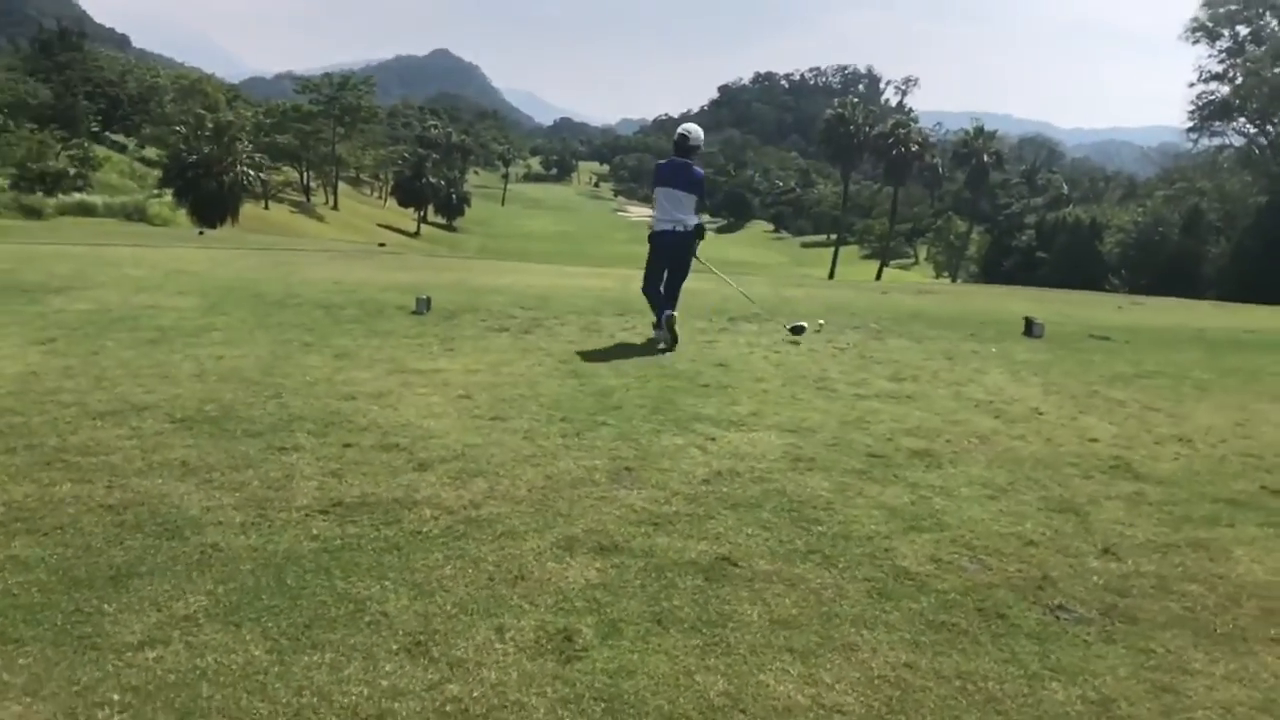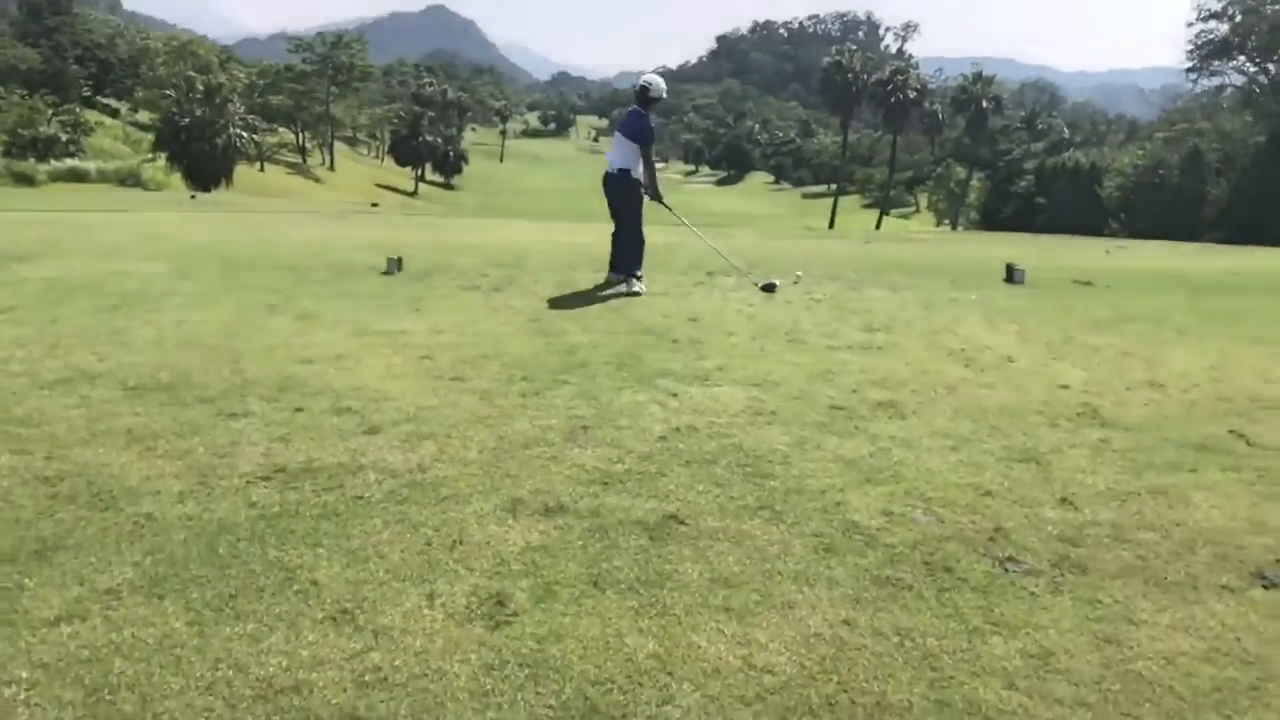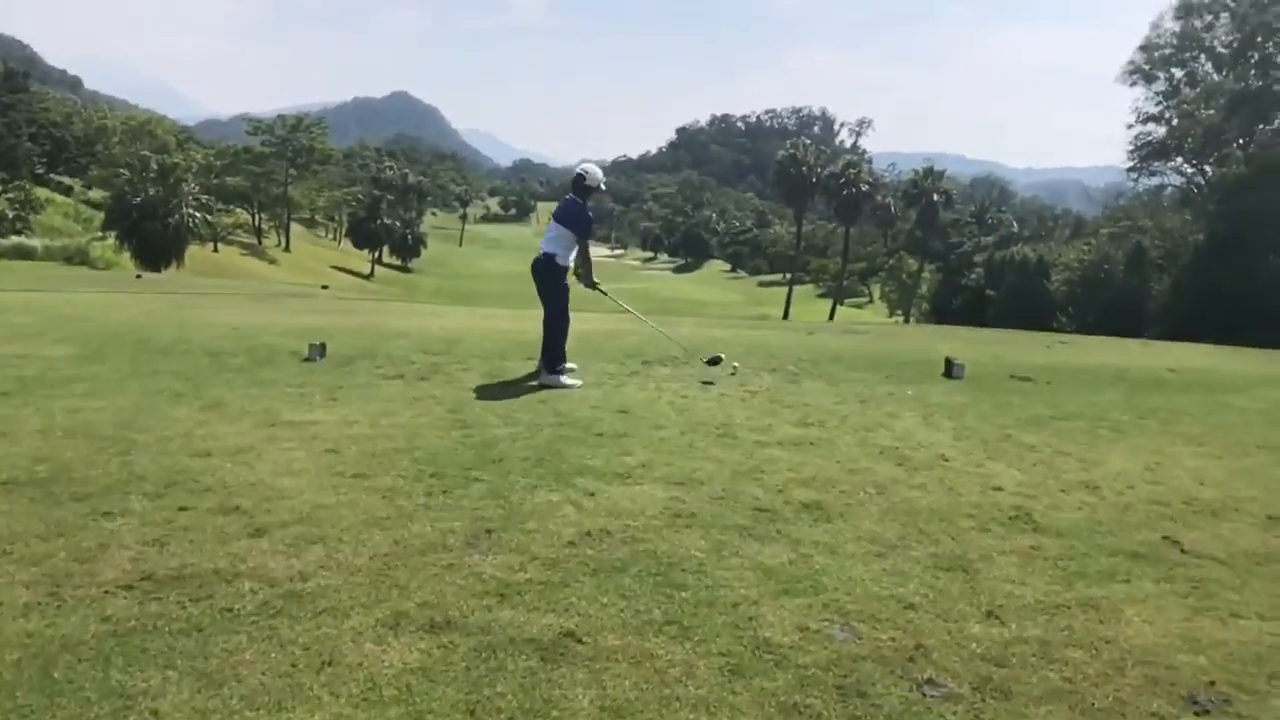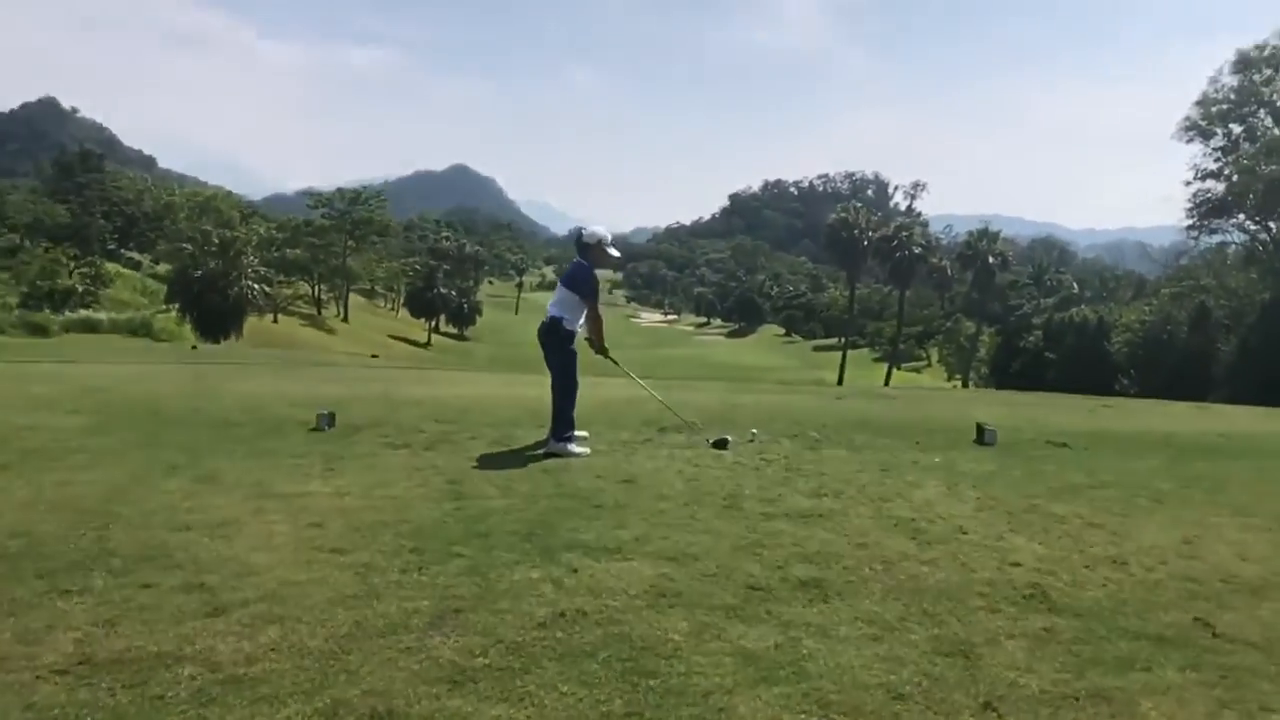
dt=0.5s
person 1, frame 1
left shoulder: (660, 168)
right shoulder: (698, 176)
left elbow: (657, 200)
right elbow: (698, 209)
left hip: (661, 234)
right hip: (686, 235)
left knee: (651, 284)
right knee: (674, 284)
left ankle: (666, 316)
right ankle: (663, 327)
person 1, frame 2
left shoulder: (629, 116)
right shoulder: (645, 125)
right elbow: (647, 161)
left wrist: (645, 183)
right wrist: (654, 189)
left hip: (612, 177)
right hip: (626, 180)
left knee: (621, 227)
right knee: (634, 231)
left ankle: (616, 271)
right ankle: (632, 277)
person 1, frame 3
left shoulder: (566, 204)
right shoulder: (583, 215)
right elbow: (583, 251)
left wrist: (579, 270)
right wrist: (589, 278)
left hip: (543, 263)
right hip: (553, 267)
left knee: (554, 315)
right knee: (559, 318)
left ankle: (549, 360)
right ankle: (552, 371)
person 1, frame 4
left shoulder: (578, 269)
right shoulder: (587, 275)
left elbow: (586, 310)
right elbow: (594, 314)
left wrist: (592, 337)
right wrist: (600, 343)
left hip: (553, 329)
right hip: (559, 332)
left knee: (563, 383)
right knee: (567, 385)
left ankle: (560, 428)
right ankle: (560, 439)
